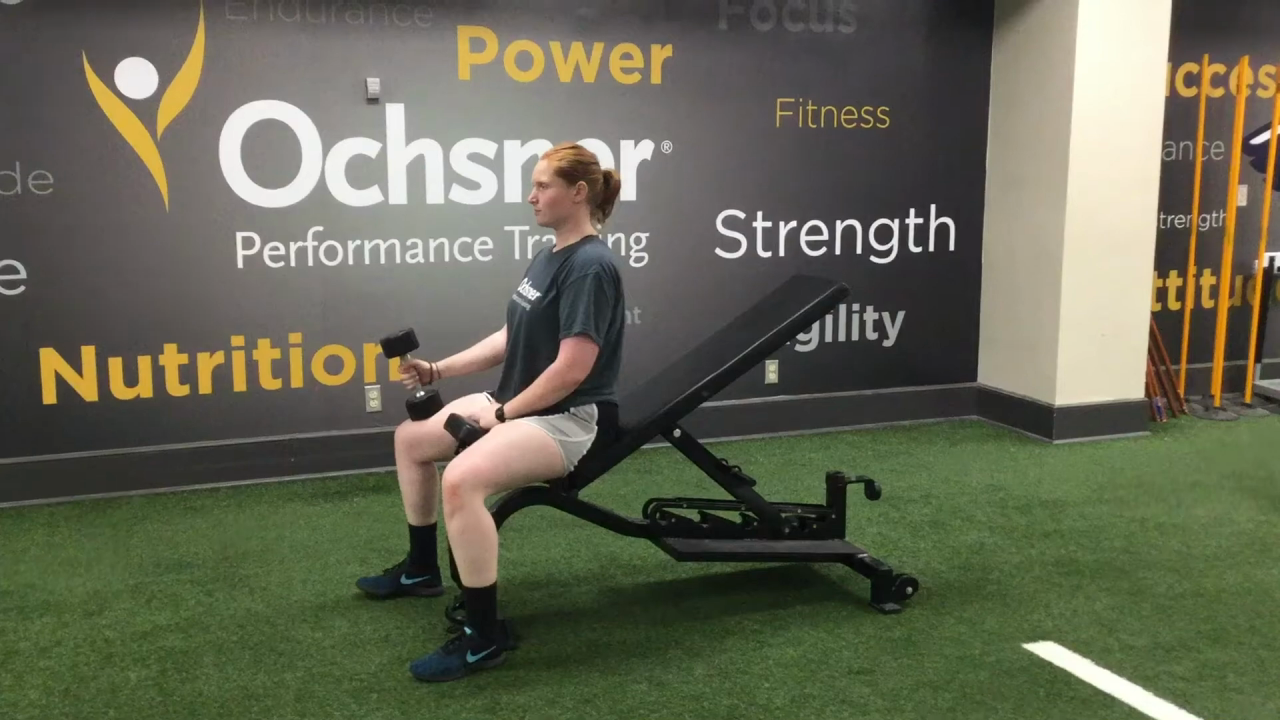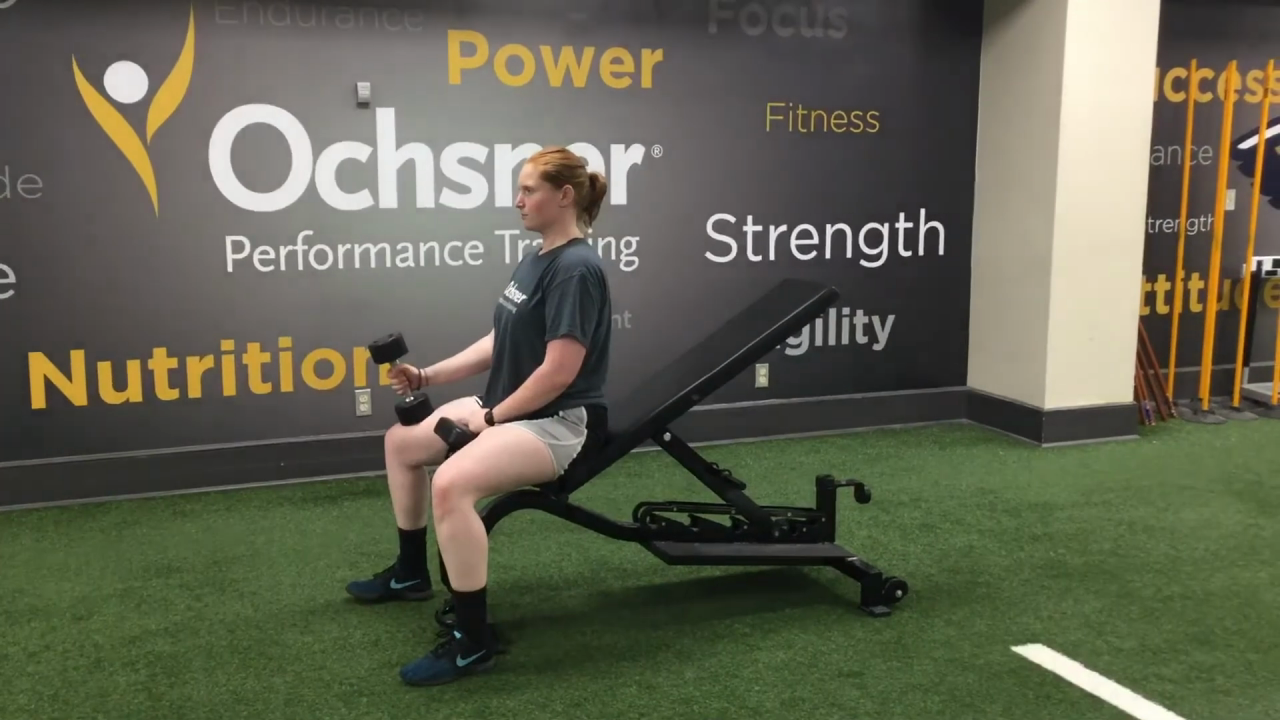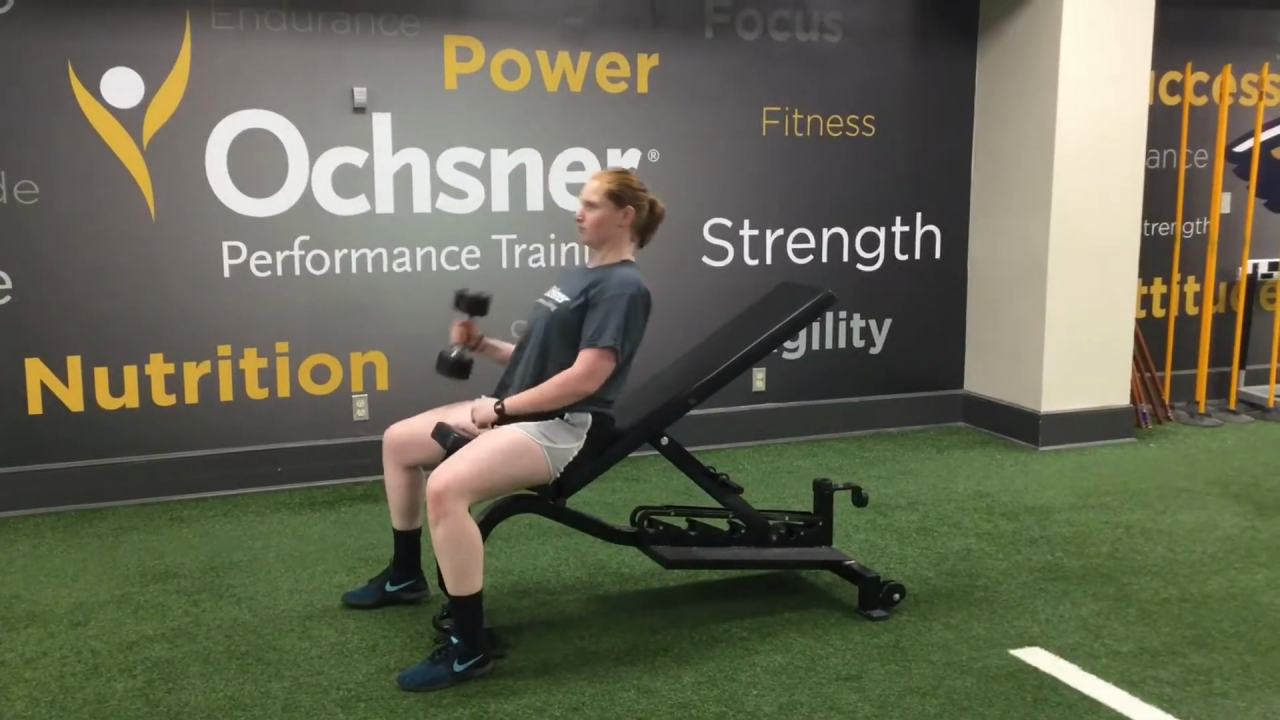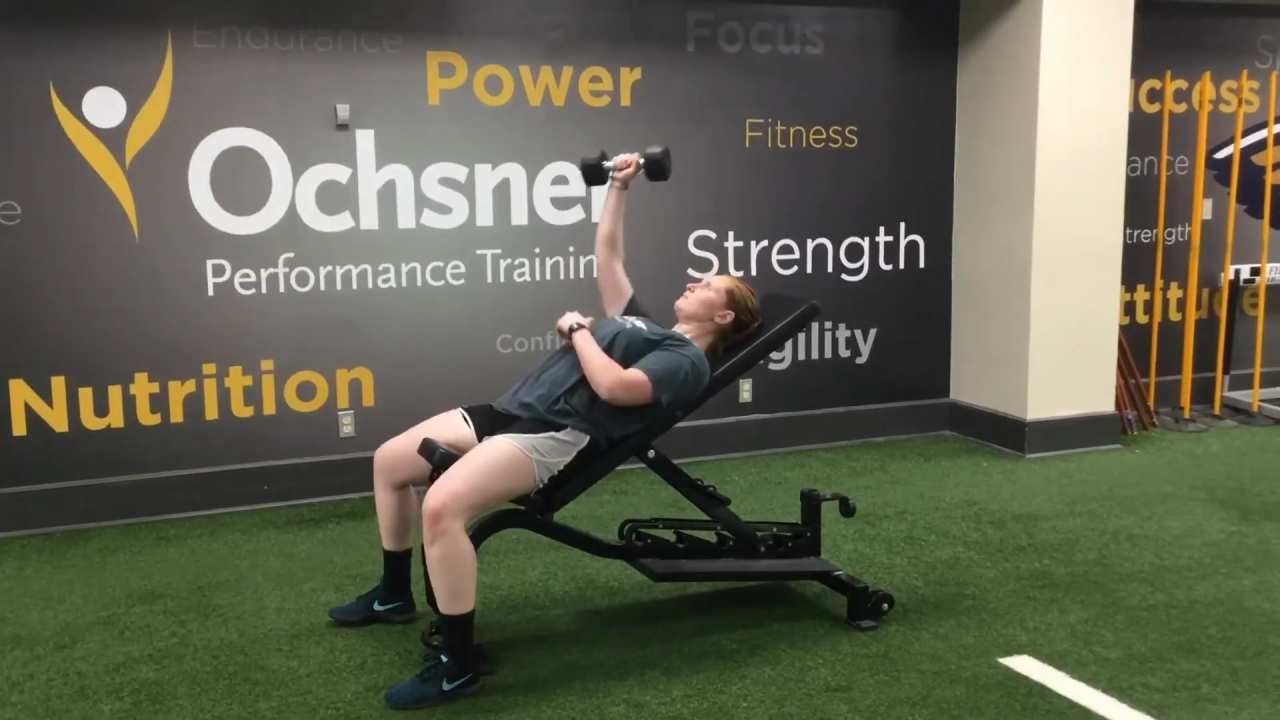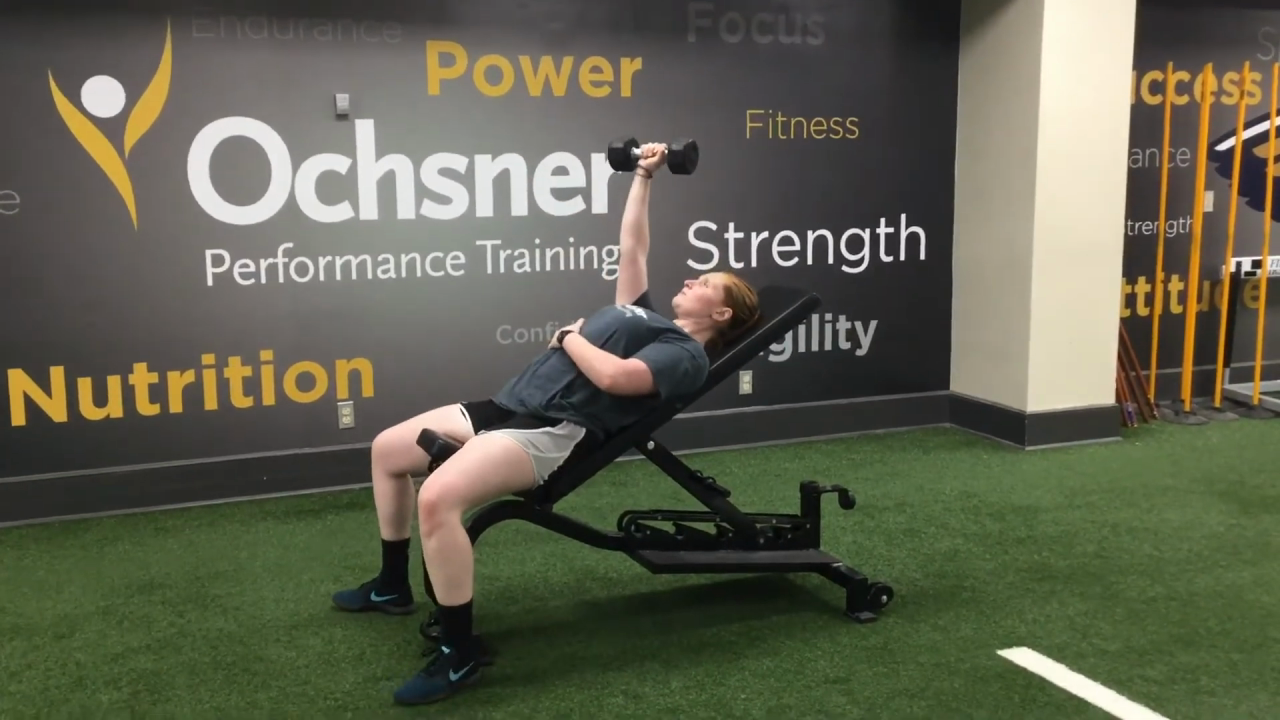
dt=1s
person 1, frame 1
left shoulder: (590, 267)
right shoulder: (548, 257)
left elbow: (572, 370)
right elbow: (510, 338)
left wrist: (504, 414)
right wrist: (437, 369)
left hip: (568, 417)
right hip: (518, 401)
left knee: (461, 479)
right knee: (410, 438)
left ankle: (483, 637)
right ankle: (421, 568)
person 1, frame 2
left shoulder: (576, 269)
right shoulder: (535, 259)
left elbow: (559, 372)
right elbow: (498, 343)
left wrist: (493, 418)
right wrist: (426, 376)
left hip: (558, 421)
right hip: (508, 406)
left knee: (452, 483)
right knee: (400, 441)
left ankle: (473, 642)
right ankle: (411, 572)
person 1, frame 3
left shoulder: (625, 287)
right shoulder: (583, 274)
left elbow: (584, 378)
left wrist: (500, 410)
right wrist: (483, 346)
left hip: (564, 426)
right hip: (517, 408)
left knee: (444, 488)
right knee: (397, 442)
left ankle: (470, 648)
right ankle: (405, 574)
person 1, frame 4
left shoulder: (687, 361)
right shoulder: (642, 323)
left elbow: (615, 387)
right elbow: (607, 256)
left wrist: (579, 330)
right wrist: (616, 187)
left hip: (555, 435)
right hip: (510, 411)
left knee: (443, 507)
right knee: (387, 462)
left ankle: (458, 665)
right ankle: (394, 595)
person 1, frame 5
left shoulder: (686, 354)
right shoulder: (643, 315)
left elbow: (613, 375)
right elbow: (632, 247)
left wrist: (569, 336)
right wrist: (643, 175)
left hip: (554, 429)
right hip: (509, 405)
left knee: (438, 499)
right knee: (385, 451)
left ankle: (459, 653)
right ankle: (392, 585)
